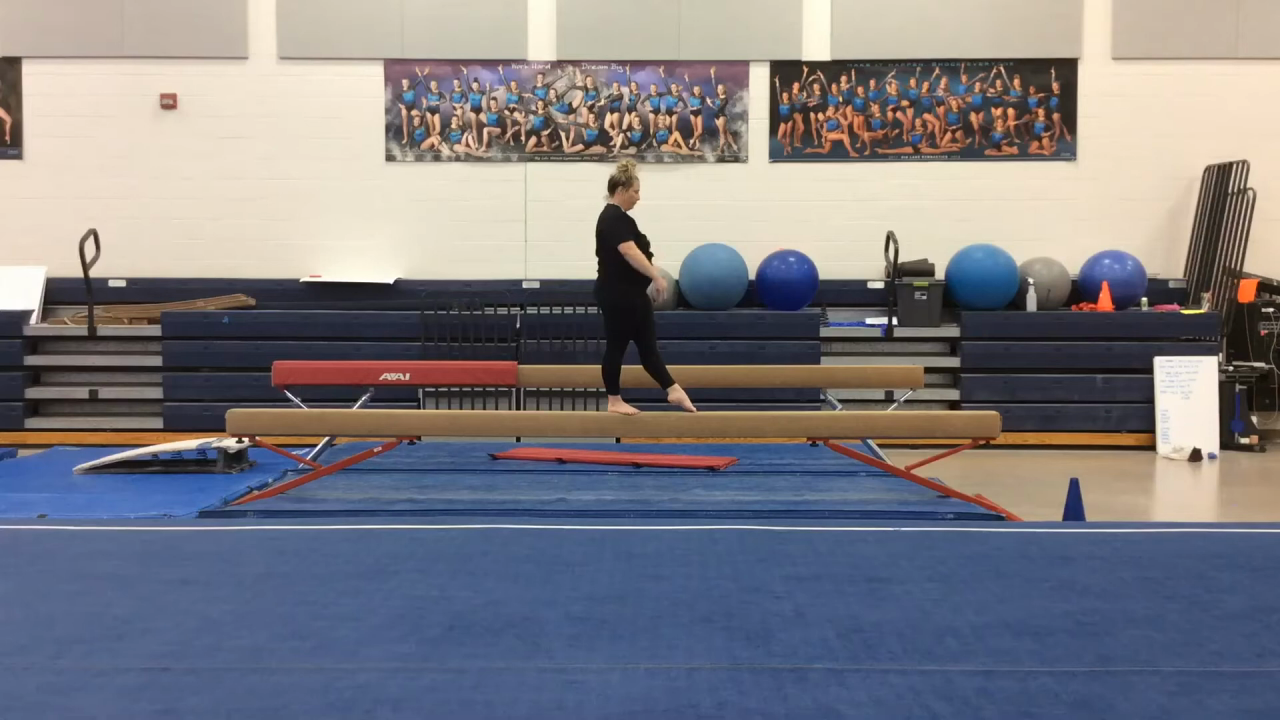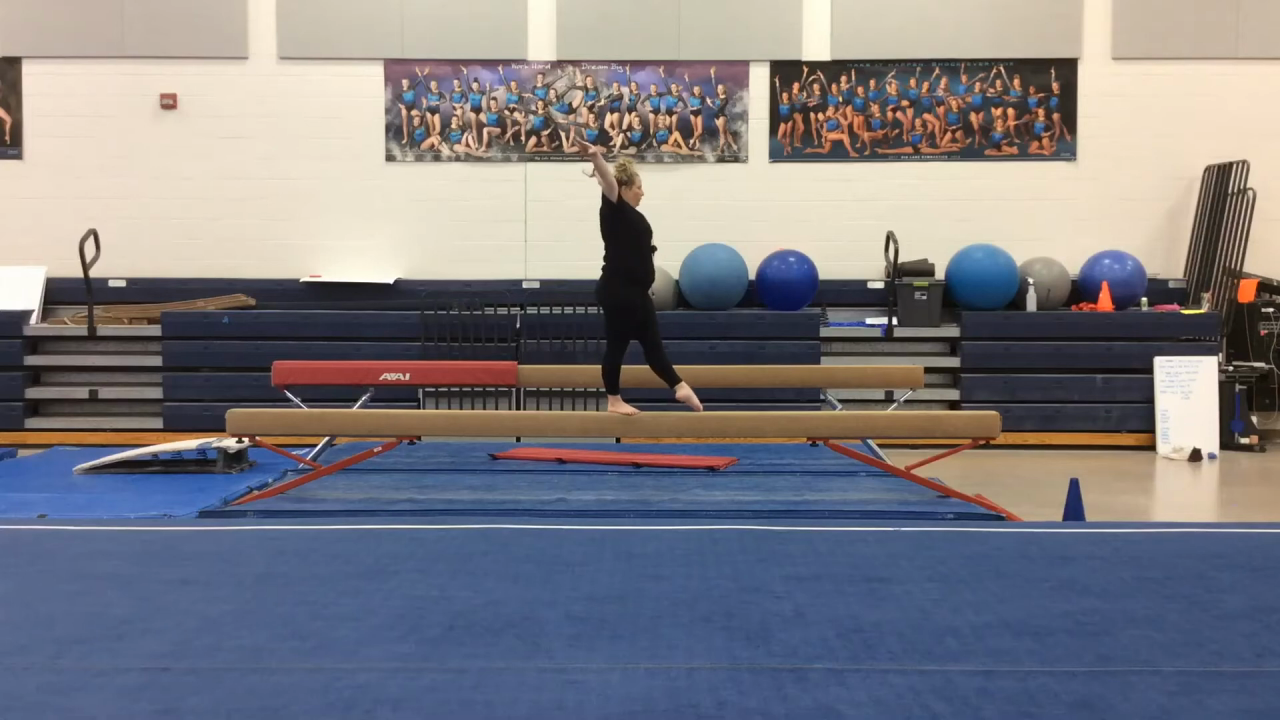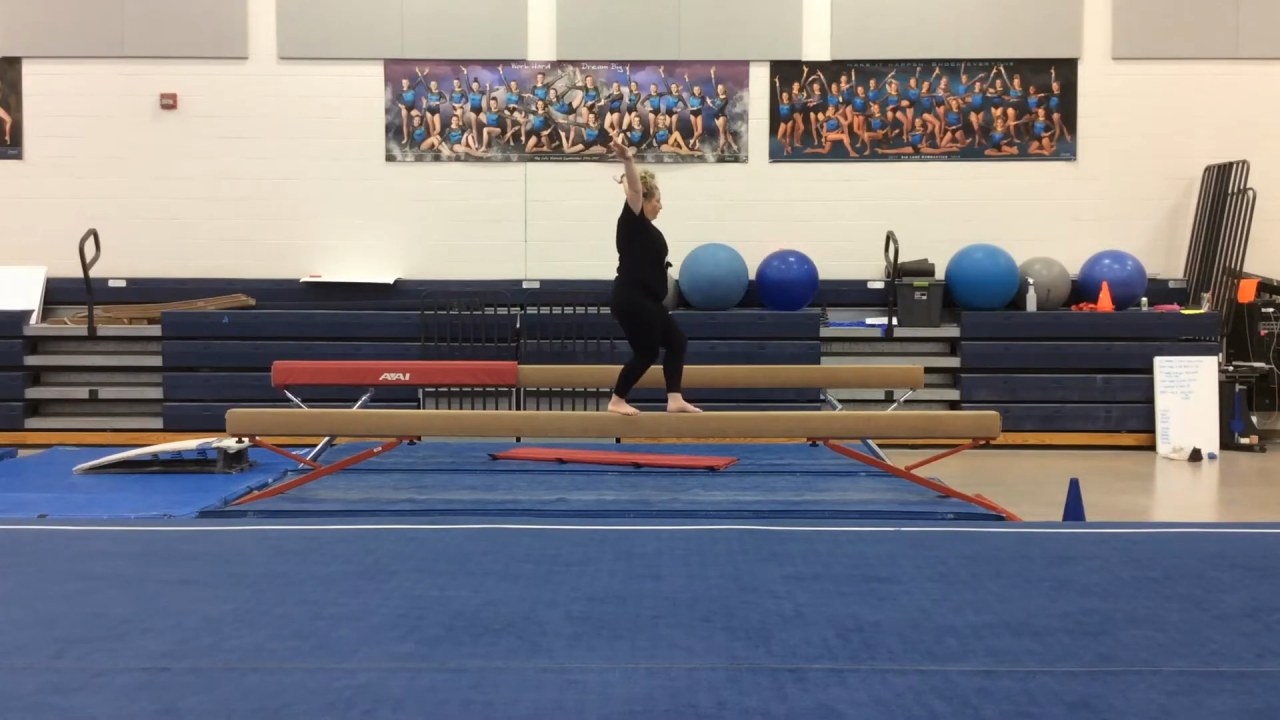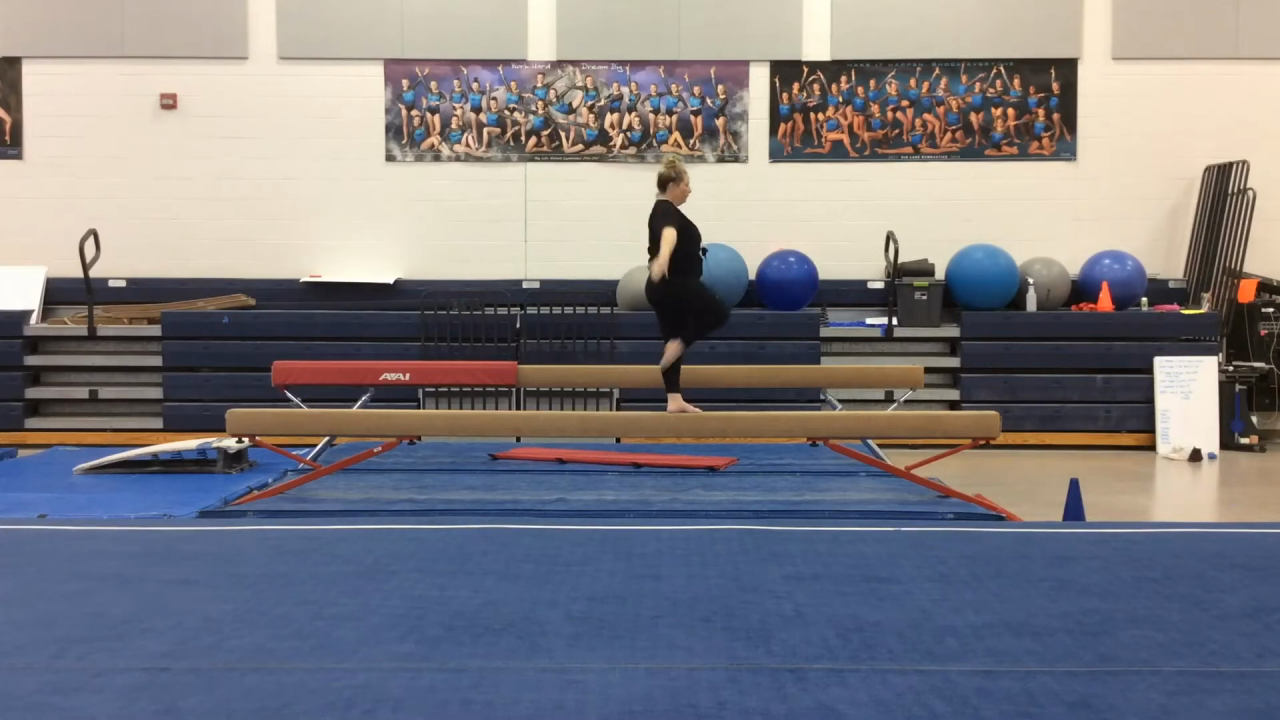
dt=0.7s
person 1, frame 1
left shoulder: (619, 217)
right shoulder: (612, 218)
left elbow: (635, 251)
right elbow: (629, 252)
left wrist: (652, 276)
right wrist: (656, 276)
left hip: (632, 294)
right hip: (616, 295)
left knee: (648, 345)
right knee: (617, 346)
left ankle: (673, 391)
right ankle: (614, 401)
person 1, frame 2
left shoulder: (628, 212)
right shoulder: (614, 209)
left elbow: (609, 181)
right elbow: (609, 183)
left wrist: (600, 172)
right wrist: (595, 157)
left hip: (636, 292)
right hip: (617, 291)
left knee: (653, 342)
right knee: (617, 345)
left ankle: (681, 388)
right ankle: (614, 401)
person 1, frame 3
left shoulder: (643, 226)
right shoulder: (632, 222)
left elbow: (636, 190)
right elbow: (635, 191)
left wrist: (627, 176)
right wrist: (628, 160)
left hip: (646, 302)
right hip: (631, 300)
left knee: (677, 343)
right knee: (646, 353)
left ankle: (675, 400)
right ankle: (617, 401)
person 1, frame 4
left shoulder: (665, 210)
right shoulder: (666, 211)
right elbow: (668, 235)
right wrist: (662, 259)
left hip: (671, 285)
right hip: (673, 284)
left knee: (674, 343)
right knee: (718, 314)
left ankle: (674, 400)
right ankle: (677, 343)
